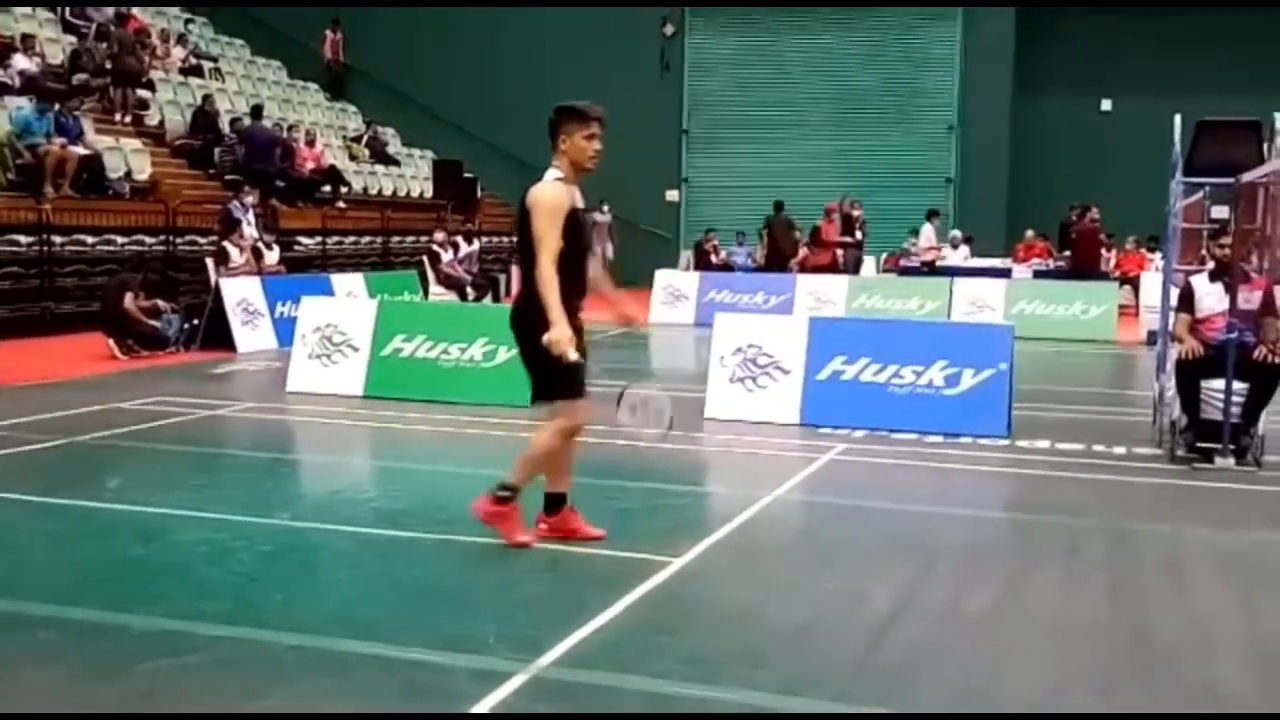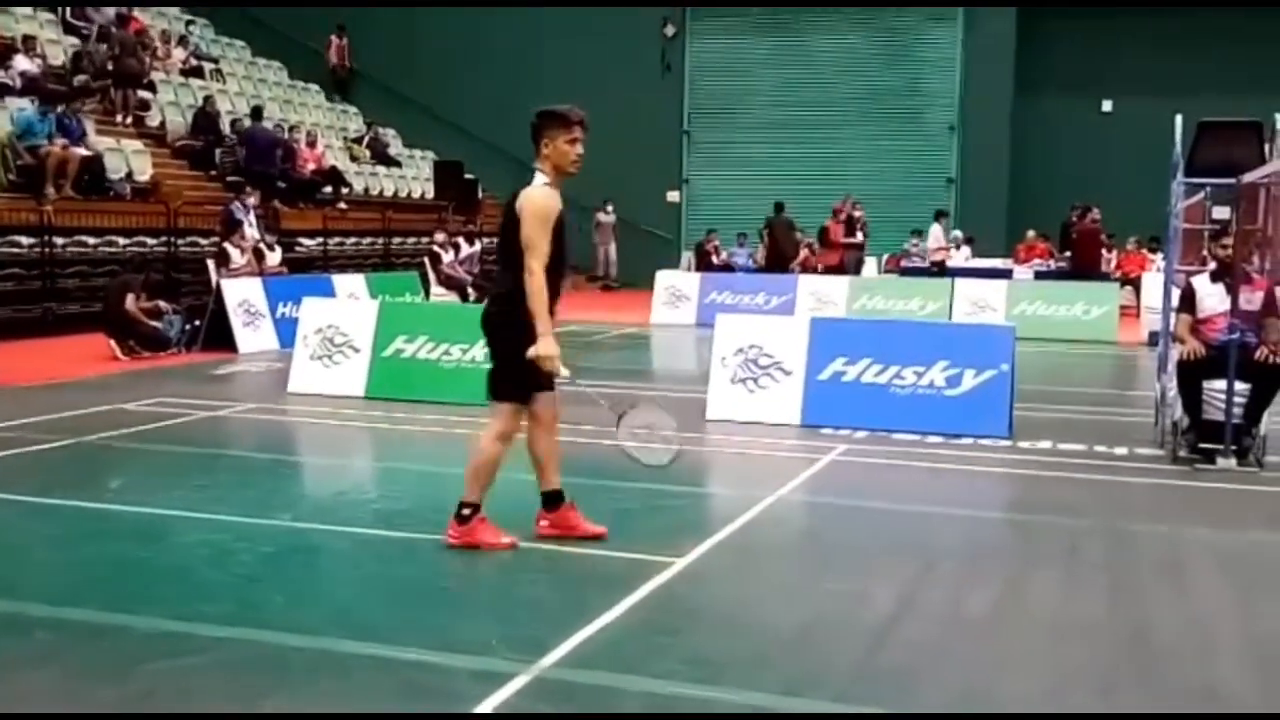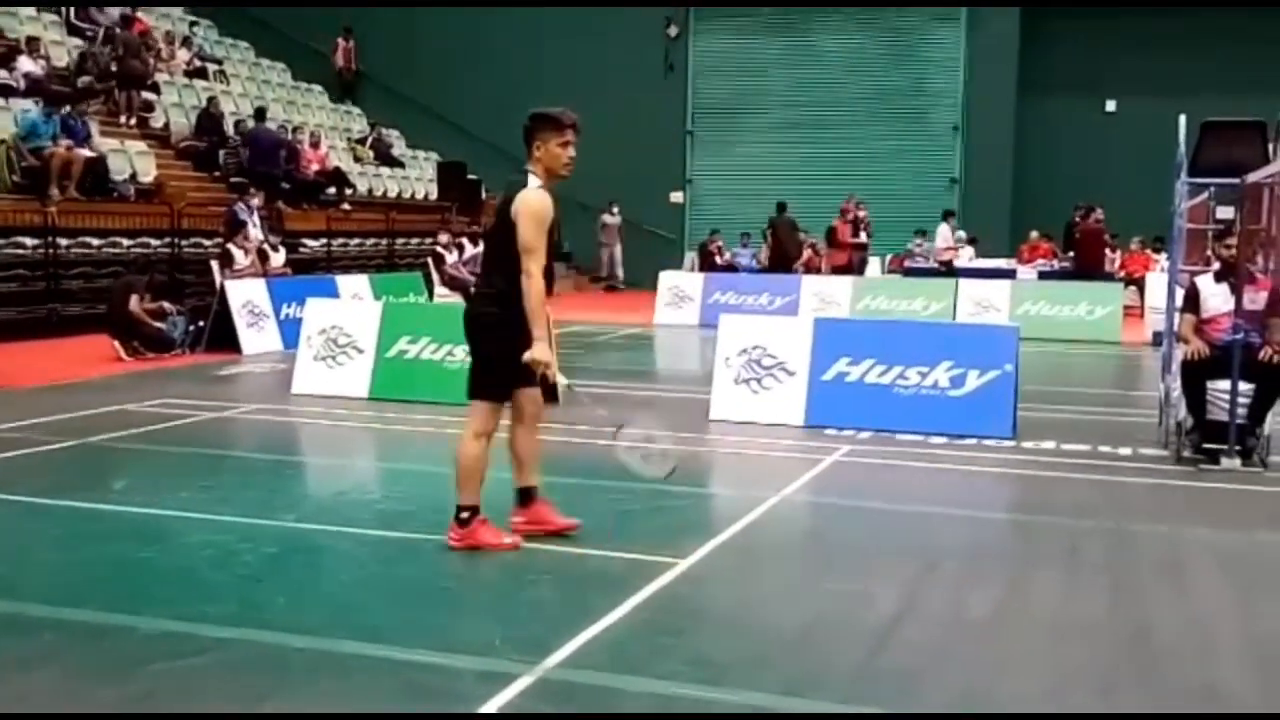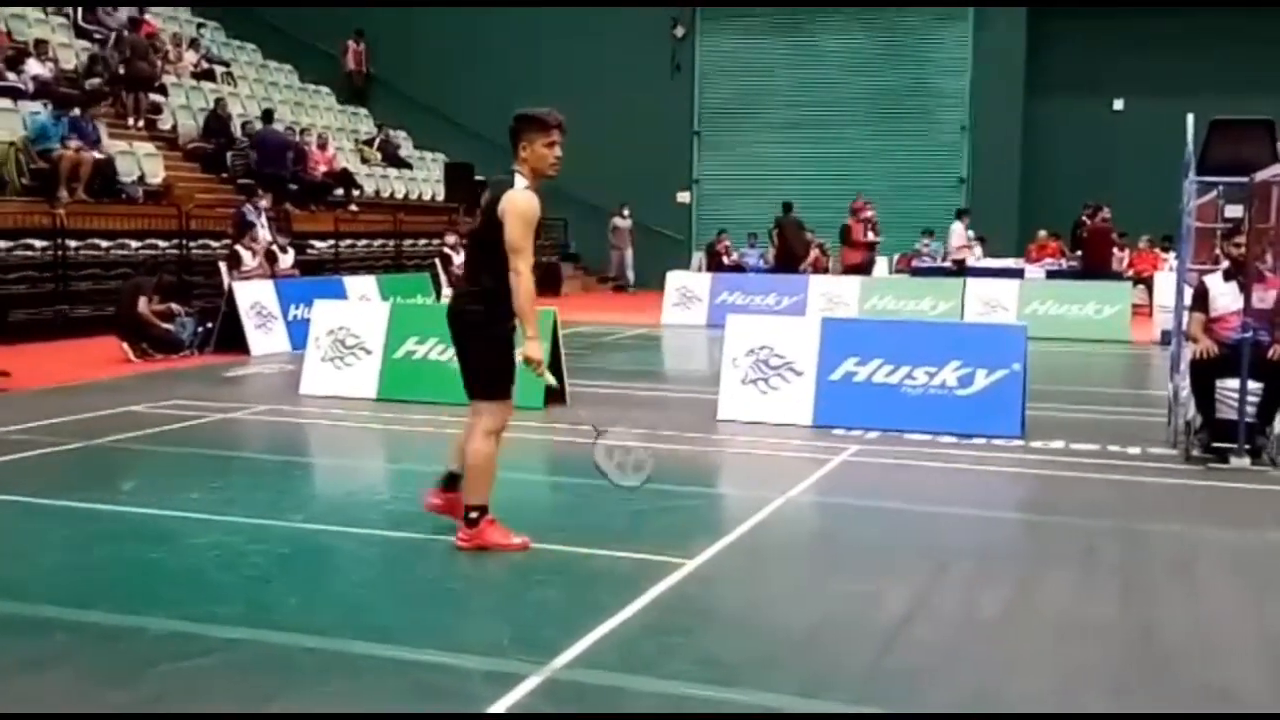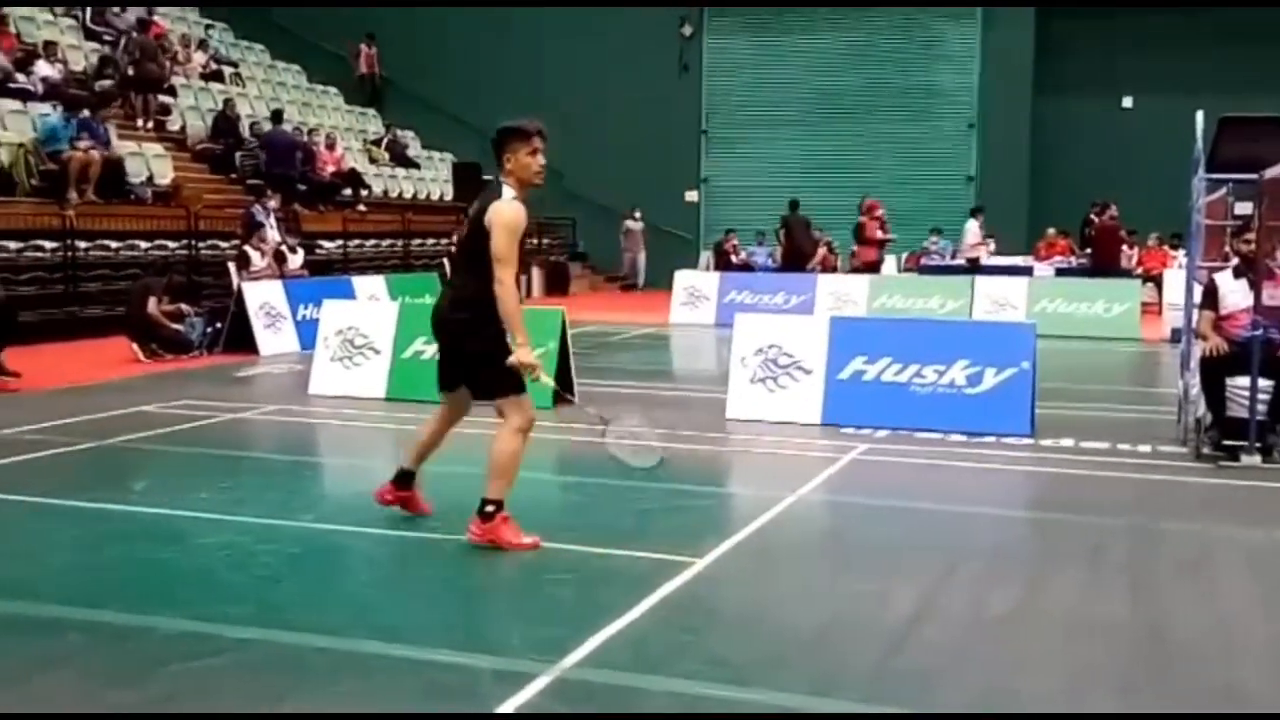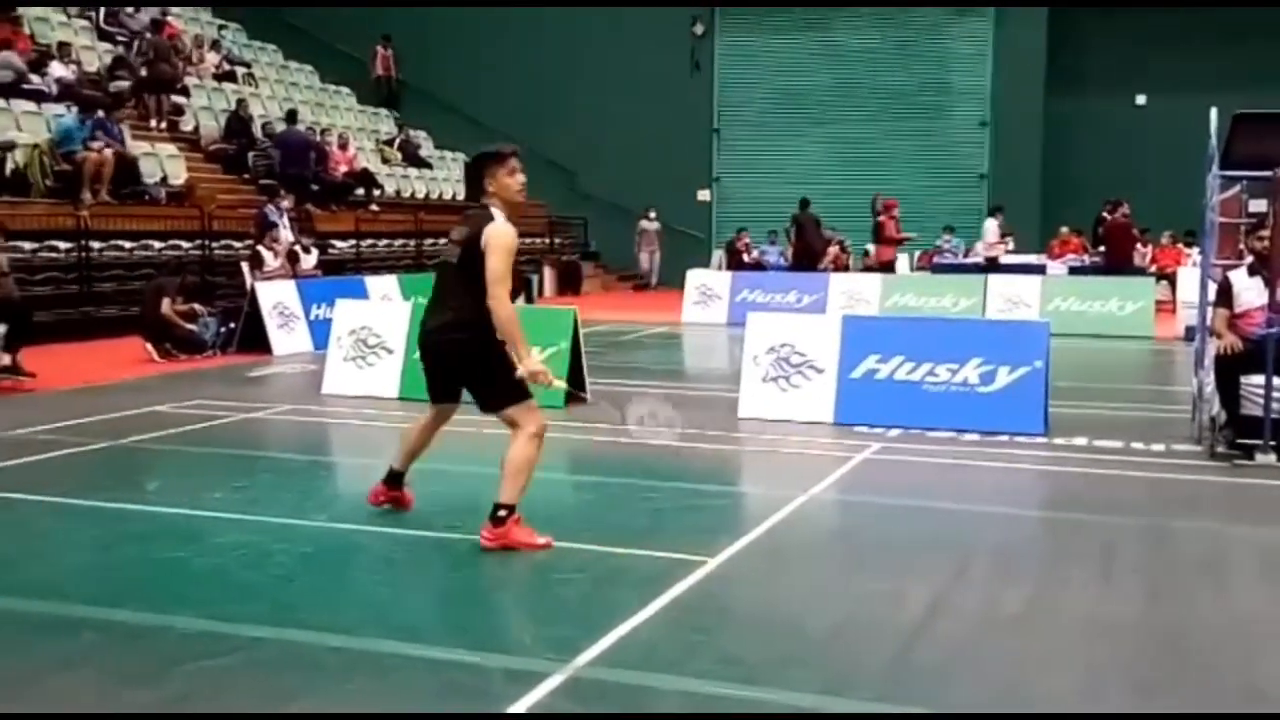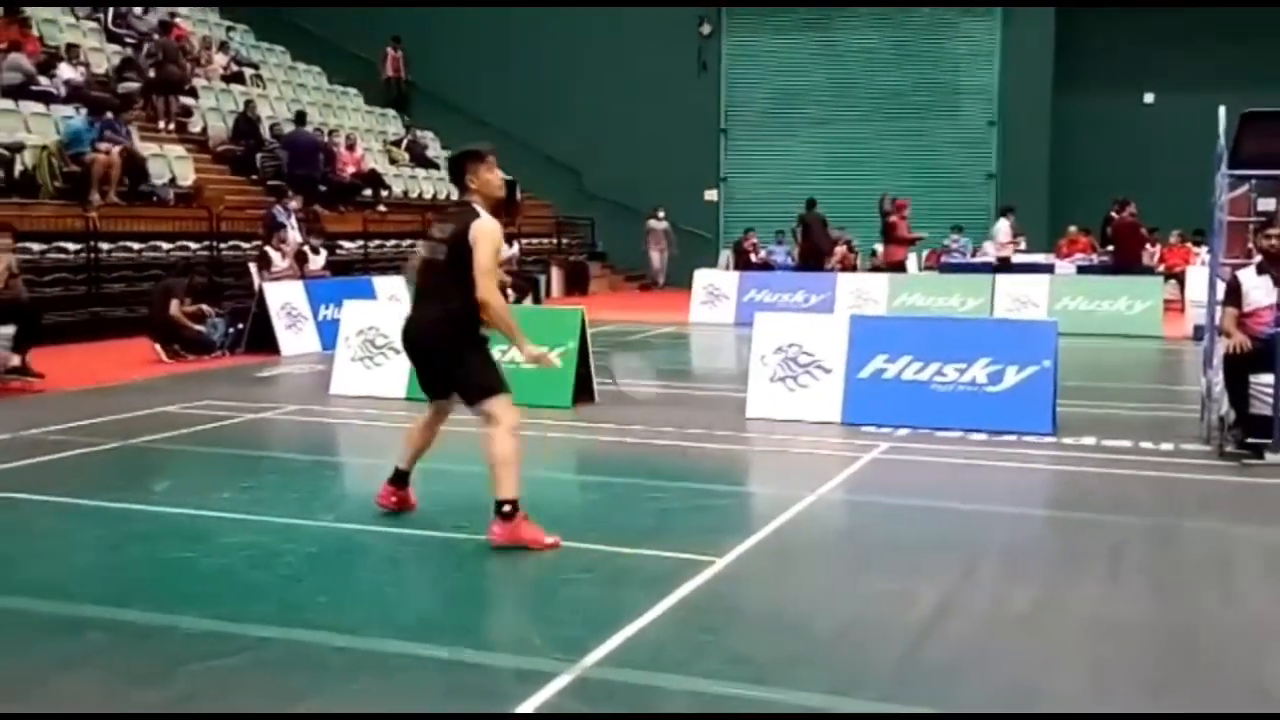
dt=0.1s
person 1, frame 1
left shoulder: (570, 193)
right shoulder: (552, 193)
left elbow: (585, 261)
right elbow: (546, 264)
left wrist: (616, 302)
right wrist: (557, 325)
left hip: (560, 319)
right hip: (544, 321)
left knee: (568, 418)
right knee: (566, 420)
left ankle: (556, 514)
right ankle: (501, 500)
person 1, frame 2
left shoulder: (545, 194)
right shoulder: (539, 197)
right elbow: (534, 271)
left wrist: (544, 330)
right wrist: (544, 335)
left hip: (521, 320)
right hip: (514, 321)
left knee: (544, 415)
right knee: (504, 422)
left ankle: (555, 511)
right ankle: (466, 519)
person 1, frame 3
left shoulder: (521, 190)
right shoulder: (535, 200)
right elbow: (532, 273)
right wrist: (542, 339)
left hip: (496, 314)
right hip: (497, 318)
left knee: (529, 409)
right knee: (484, 420)
left ankle: (529, 505)
right ankle: (467, 523)
person 1, frame 4
left shoulder: (503, 190)
right shoulder: (523, 200)
right elbow: (520, 272)
right wrist: (532, 337)
left hip: (477, 310)
right hip: (484, 315)
left knee: (491, 413)
right knee: (489, 420)
left ankle: (449, 490)
right ankle: (475, 523)
person 1, frame 5
left shoulder: (488, 201)
right shoulder: (509, 209)
right elbow: (503, 280)
right wrist: (521, 344)
left hip: (452, 314)
right hip: (473, 321)
left knee: (455, 407)
right knee: (518, 419)
left ankle: (402, 483)
right ankle: (490, 519)
person 1, frame 6
left shoulder: (469, 223)
right shoulder: (500, 231)
right elbow: (497, 300)
right wrist: (525, 357)
left hip: (437, 332)
right hip: (468, 340)
left knee: (439, 413)
right knee: (530, 426)
left ankle: (390, 485)
right ankle: (502, 523)
person 1, frame 7
left shoulder: (439, 222)
right shoulder: (485, 225)
left elbow: (419, 272)
right elbow: (487, 295)
right wrist: (522, 345)
left hip: (419, 330)
right hip: (456, 336)
left knee: (437, 410)
right knee: (504, 420)
left ankle: (396, 485)
right ankle: (508, 519)
person 2, frame 1
left shoulder: (1259, 285)
right shoulder: (1195, 284)
right elbow: (1180, 326)
right wrist: (1187, 339)
left hip: (1245, 351)
right hip: (1208, 350)
right knee: (1185, 363)
left ankle: (1246, 426)
right ankle: (1193, 423)
person 2, frame 2
left shoulder: (1261, 285)
right shoulder: (1196, 284)
right elbow: (1181, 327)
right wrist: (1189, 339)
left hip: (1247, 352)
right hip: (1209, 351)
right knee: (1187, 364)
left ankle: (1248, 426)
right ankle: (1195, 424)
person 2, frame 3
right shoulder: (1200, 284)
right elbow: (1185, 327)
right wrist: (1193, 340)
left hip: (1250, 352)
right hip: (1214, 350)
right knee: (1191, 364)
left ankle: (1252, 426)
right ankle: (1198, 424)
person 2, frame 4
right shoulder: (1209, 283)
right elbow: (1194, 325)
right wrist: (1202, 339)
left hip: (1259, 350)
right hip: (1222, 349)
right knee: (1199, 363)
right ankle: (1208, 423)
person 2, frame 5
right shoulder: (1219, 281)
right elbow: (1204, 324)
right wrist: (1211, 337)
right hip: (1233, 347)
right knee: (1210, 361)
right ankle: (1218, 420)
person 2, frame 6
right shoulder: (1233, 278)
right elbow: (1219, 320)
right wrist: (1226, 334)
right hip: (1246, 345)
right knee: (1224, 359)
right ankle: (1233, 419)
person 2, frame 7
right shoulder: (1242, 278)
right elbow: (1227, 321)
right wrist: (1234, 333)
right hip: (1255, 344)
right knee: (1234, 357)
right ankle: (1242, 418)
